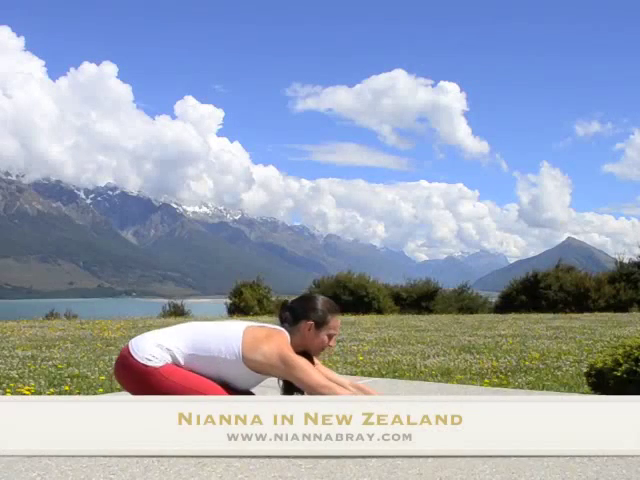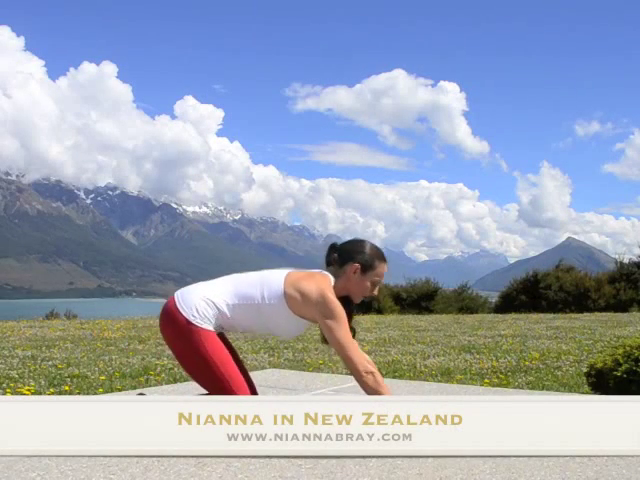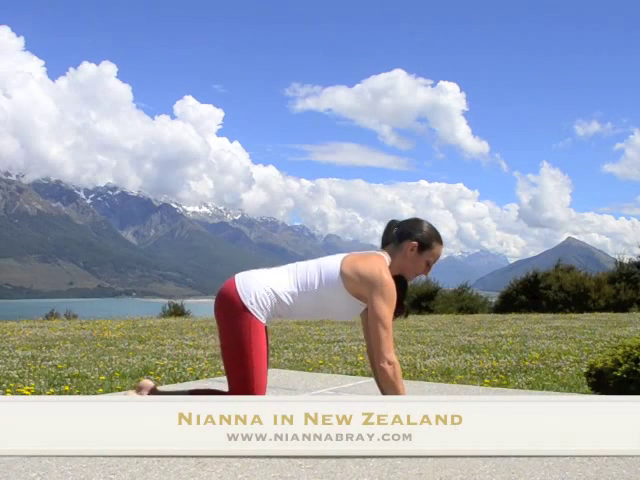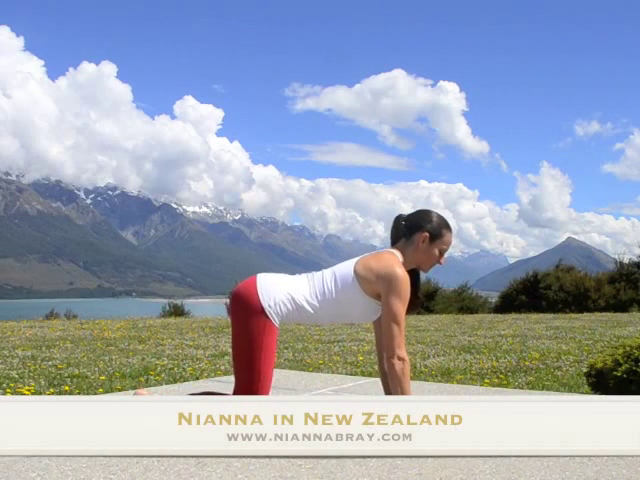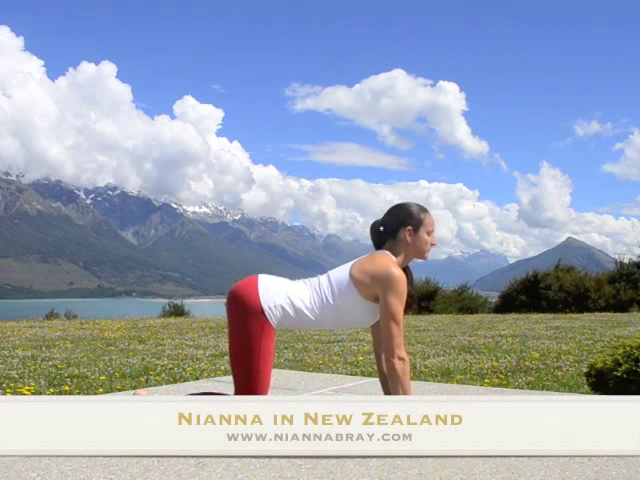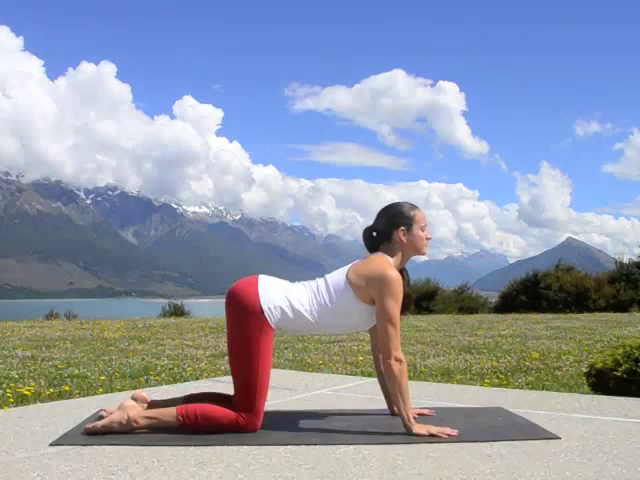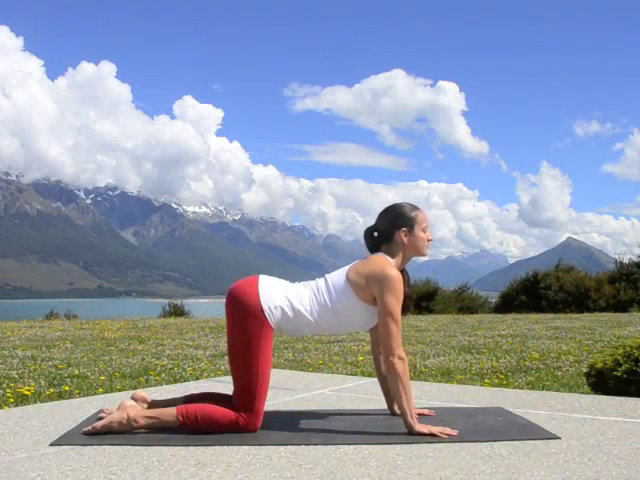
dt=0.7s
person 1, frame 1
left shoulder: (283, 340)
right shoulder: (281, 352)
left elbow: (347, 384)
right elbow: (348, 398)
left hip: (154, 356)
right hip: (143, 361)
person 1, frame 2
left shoulder: (319, 287)
right shoulder: (323, 296)
left elbow: (360, 358)
right elbow: (363, 371)
left hip: (194, 315)
right hip: (188, 316)
person 1, frame 3
left shoulder: (369, 271)
right shoulder: (380, 276)
left elbow: (375, 355)
right elbow: (385, 360)
left hip: (245, 298)
right hip: (245, 300)
left ankle: (154, 394)
person 1, frame 4
left shoulder: (382, 269)
right shoulder: (395, 273)
left elbow: (385, 354)
right elbow: (396, 357)
left hip: (258, 296)
right hip: (261, 301)
left knee: (249, 400)
person 1, frame 5
left shoulder: (385, 268)
right shoulder: (392, 274)
left elbow: (382, 352)
right elbow: (395, 356)
left hip: (257, 296)
right hip: (257, 301)
person 1, frame 6
left shoulder: (378, 268)
right shoulder: (387, 275)
left elbow: (380, 352)
right elbow: (393, 357)
left wrist: (396, 406)
right wrist: (410, 423)
left hip: (256, 297)
right hip: (258, 303)
left knee: (245, 405)
right knee: (247, 419)
left ankle: (147, 402)
right ankle: (137, 417)
person 1, frame 7
left shoulder: (379, 269)
right shoulder: (388, 274)
left elbow: (379, 350)
right elbow: (394, 355)
left wrist: (395, 405)
right wrist: (412, 420)
left hip: (257, 298)
right hip: (257, 302)
left knee: (244, 403)
right knee: (247, 418)
left ankle: (147, 403)
right ankle: (135, 417)
